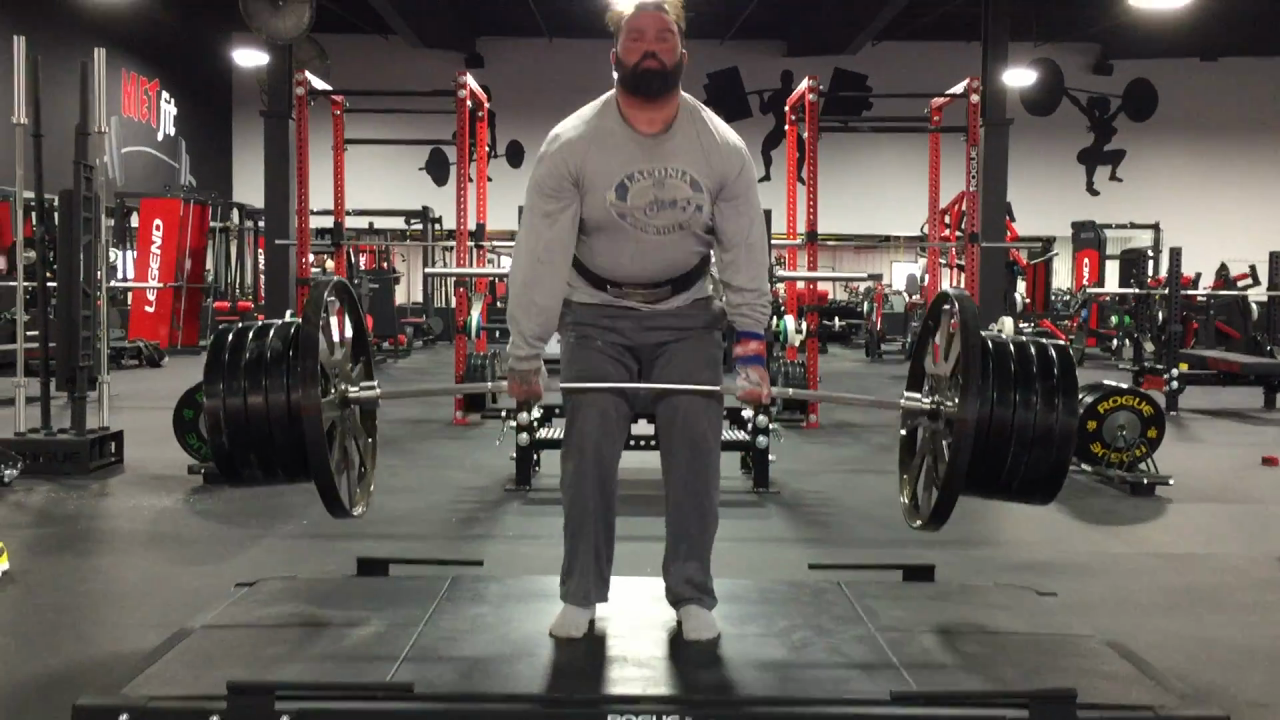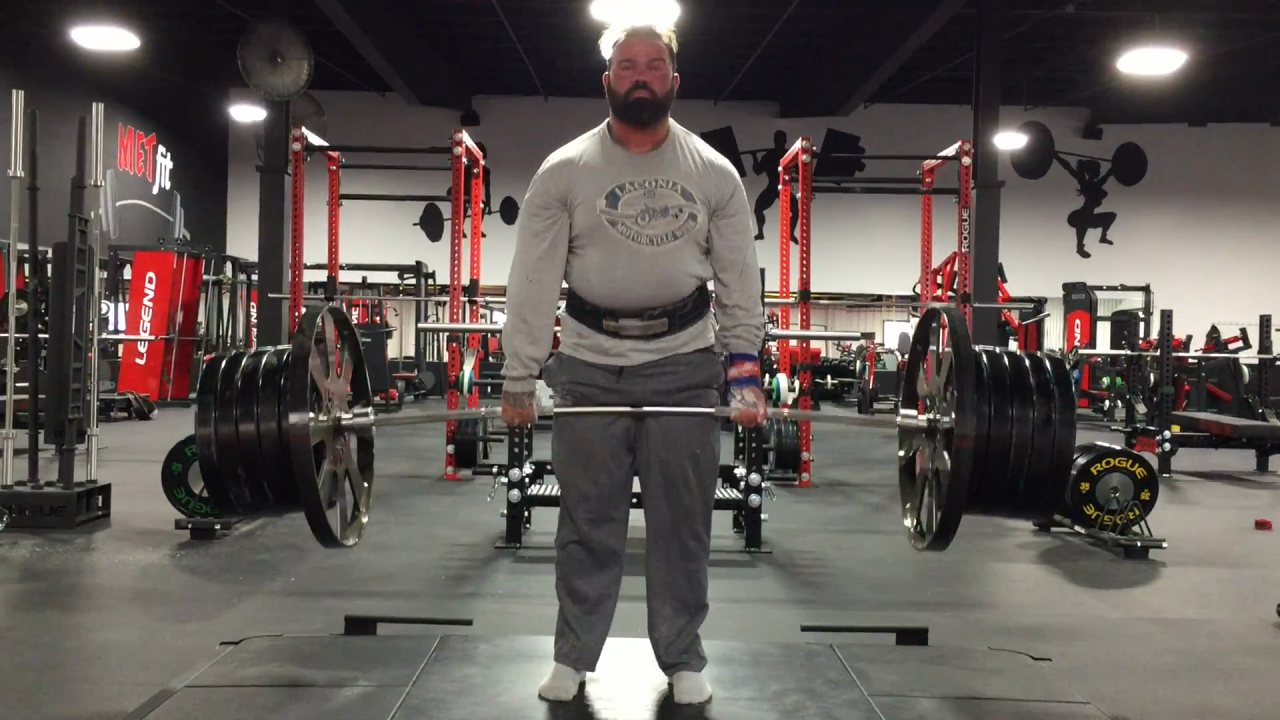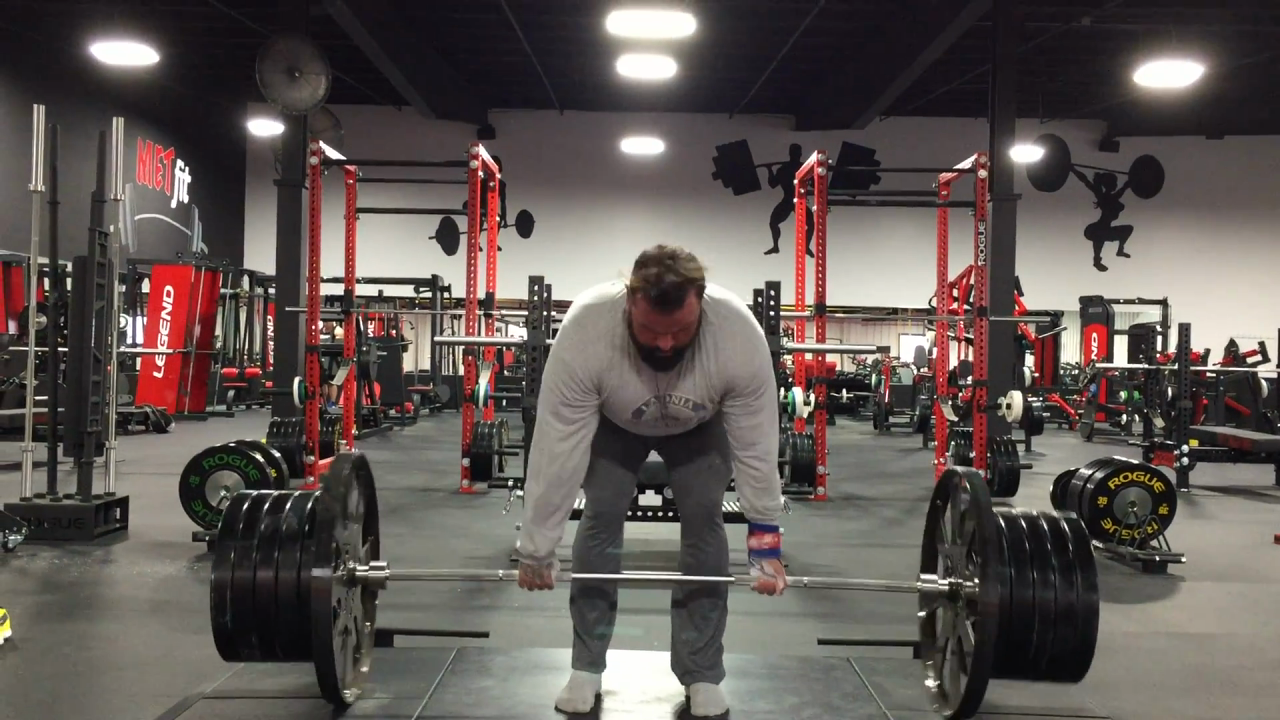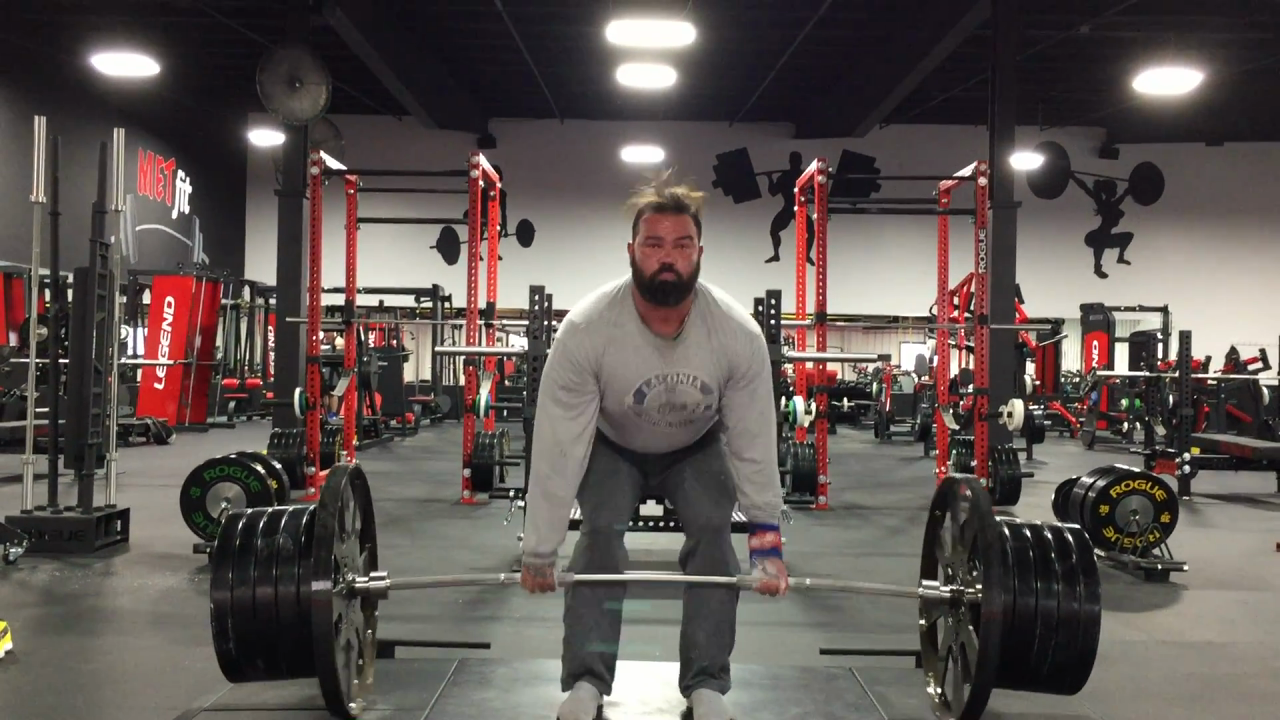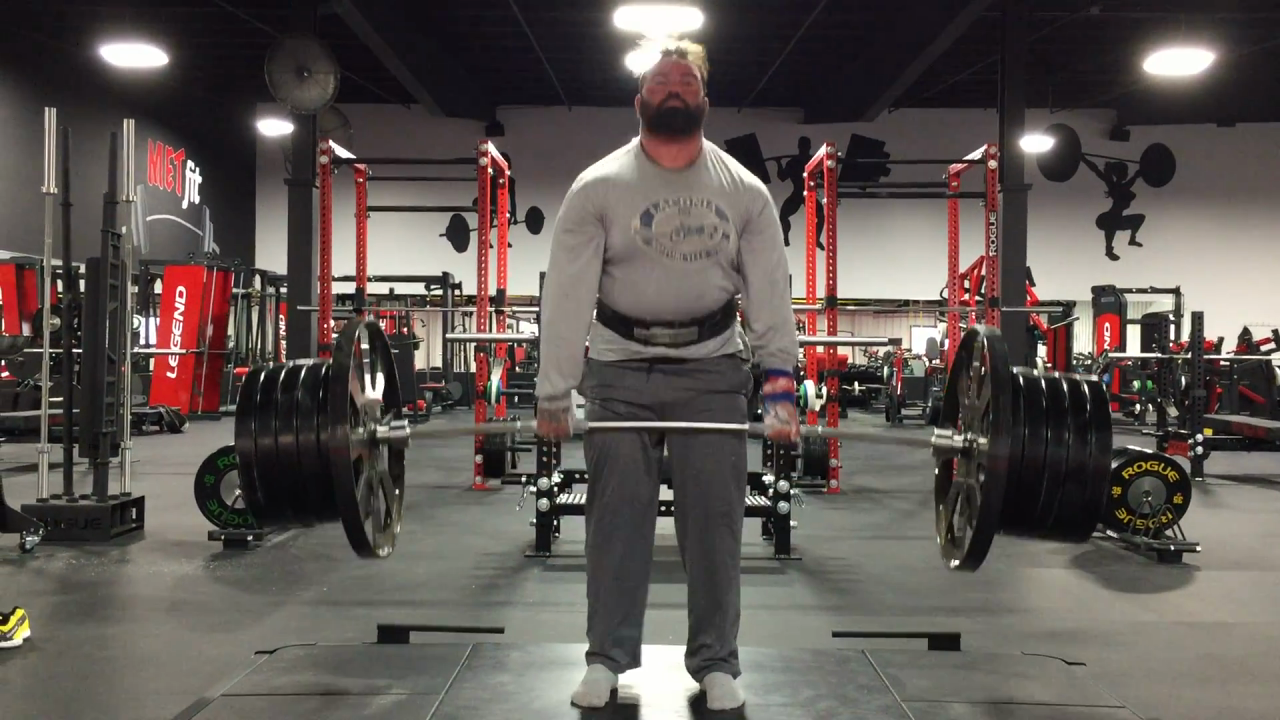
dt=1s
person 1, frame 1
left shoulder: (723, 148)
right shoulder: (571, 143)
left elbow: (745, 255)
right elbow: (540, 256)
left wrist: (750, 351)
right wrist: (524, 359)
left hip: (687, 317)
right hip: (597, 314)
left knee: (695, 450)
right knee: (588, 449)
left ankle: (692, 595)
right ankle: (580, 595)
person 1, frame 2
left shoulder: (713, 171)
right shoulder: (565, 169)
left elbow: (738, 279)
right elbow: (534, 282)
left wrist: (744, 373)
right wrist: (519, 380)
left hip: (684, 364)
right hip: (589, 364)
left knee: (681, 519)
right knee: (588, 519)
left ankle: (682, 658)
right ankle: (572, 657)
person 1, frame 3
left shoulder: (741, 335)
right shoulder: (585, 332)
left elbow: (756, 449)
right elbow: (557, 452)
left wrist: (765, 542)
right wrist: (536, 551)
left hip: (698, 426)
right hip: (613, 422)
left knee: (703, 519)
right knee: (601, 516)
left ankle: (701, 672)
right ankle: (587, 666)
person 1, frame 4
left shoulder: (737, 332)
right shoulder: (586, 328)
left elbow: (754, 443)
right elbow: (559, 445)
left wrist: (767, 542)
right wrist: (539, 553)
left hip: (696, 449)
right hip: (612, 448)
left knee: (712, 537)
right knee: (600, 535)
person 1, frame 5
left shoulder: (744, 189)
right shoulder: (597, 186)
left elbow: (769, 292)
right elbow: (567, 295)
left wrist: (780, 390)
right wrist: (553, 396)
left hip: (713, 370)
right hip: (620, 368)
left knee: (715, 517)
right knee: (616, 516)
left ankle: (715, 663)
right ankle: (606, 658)
